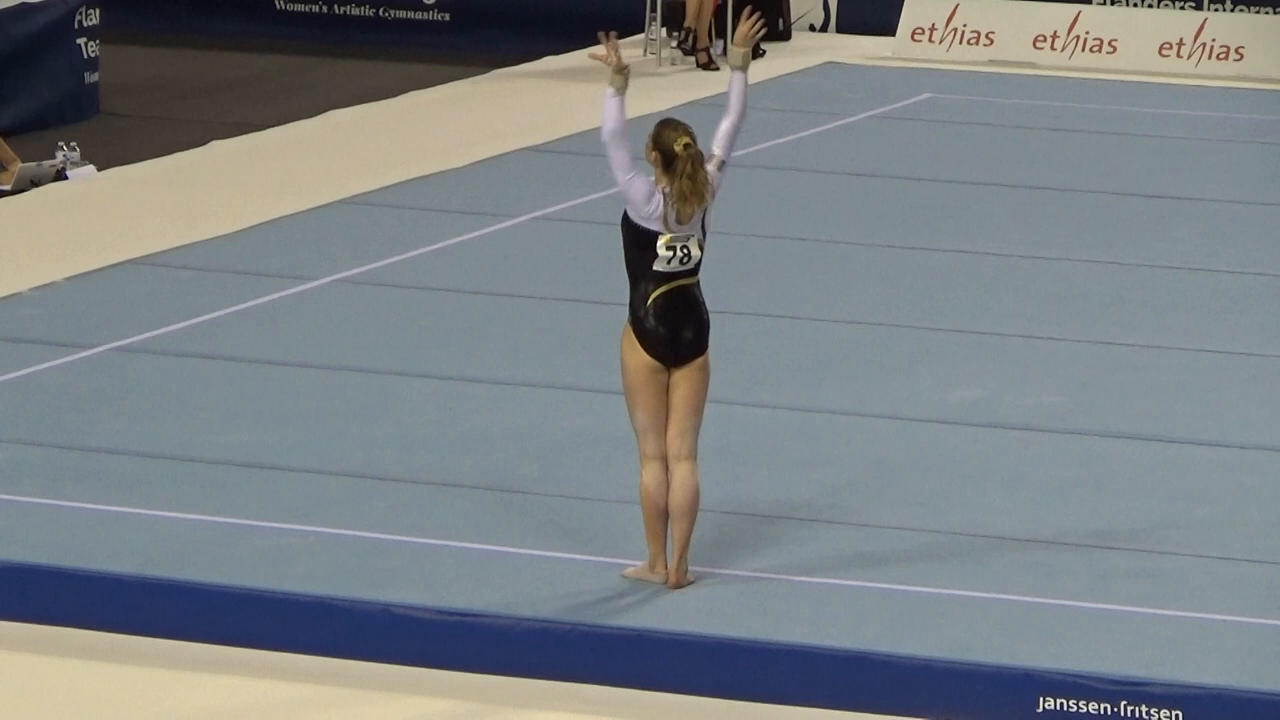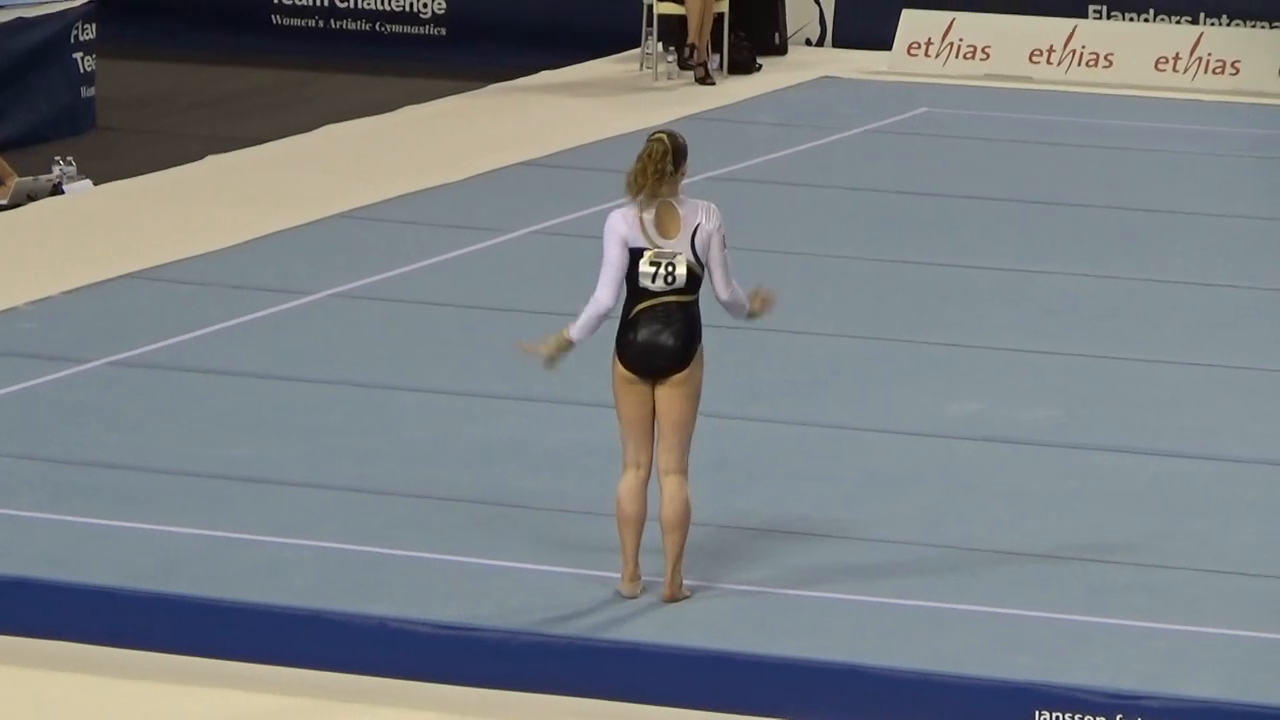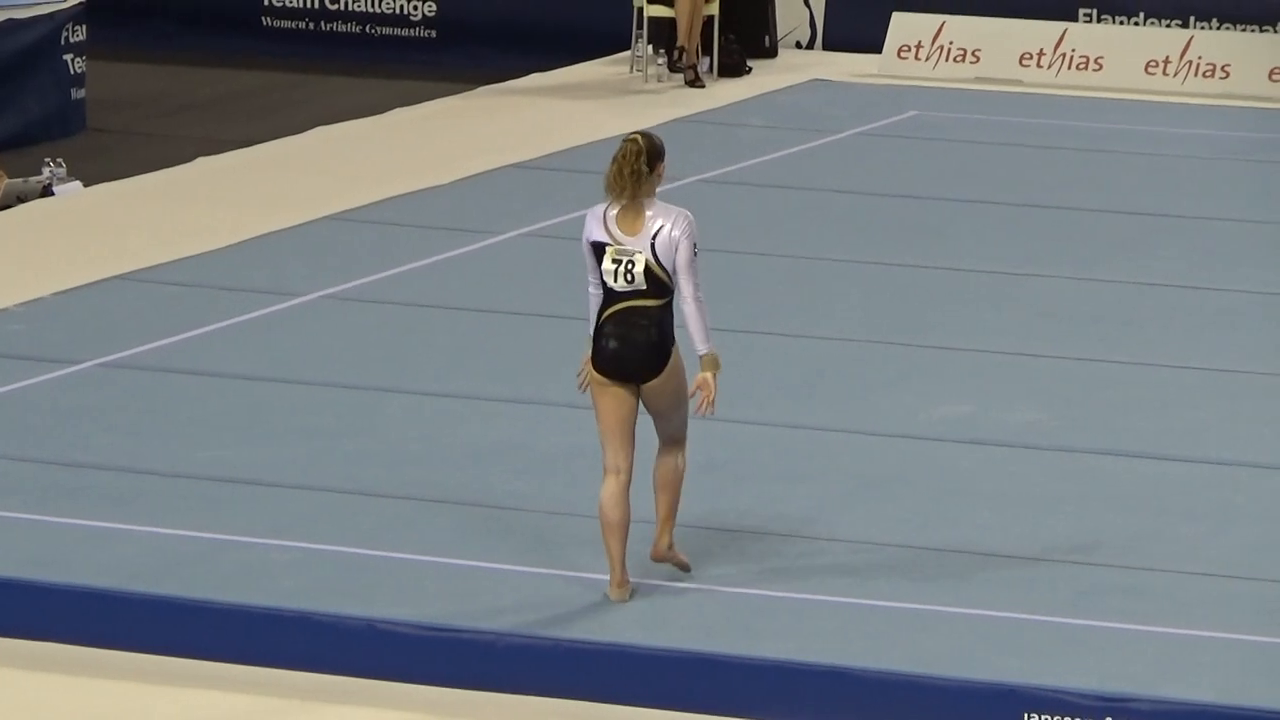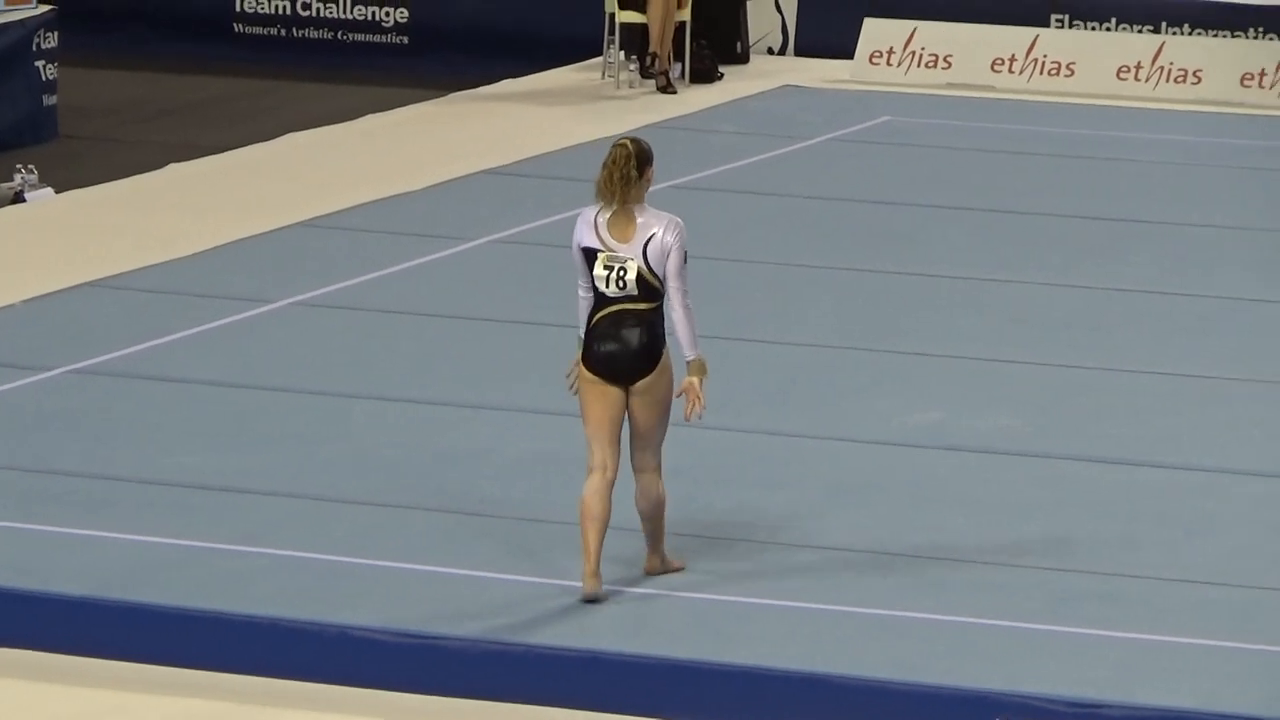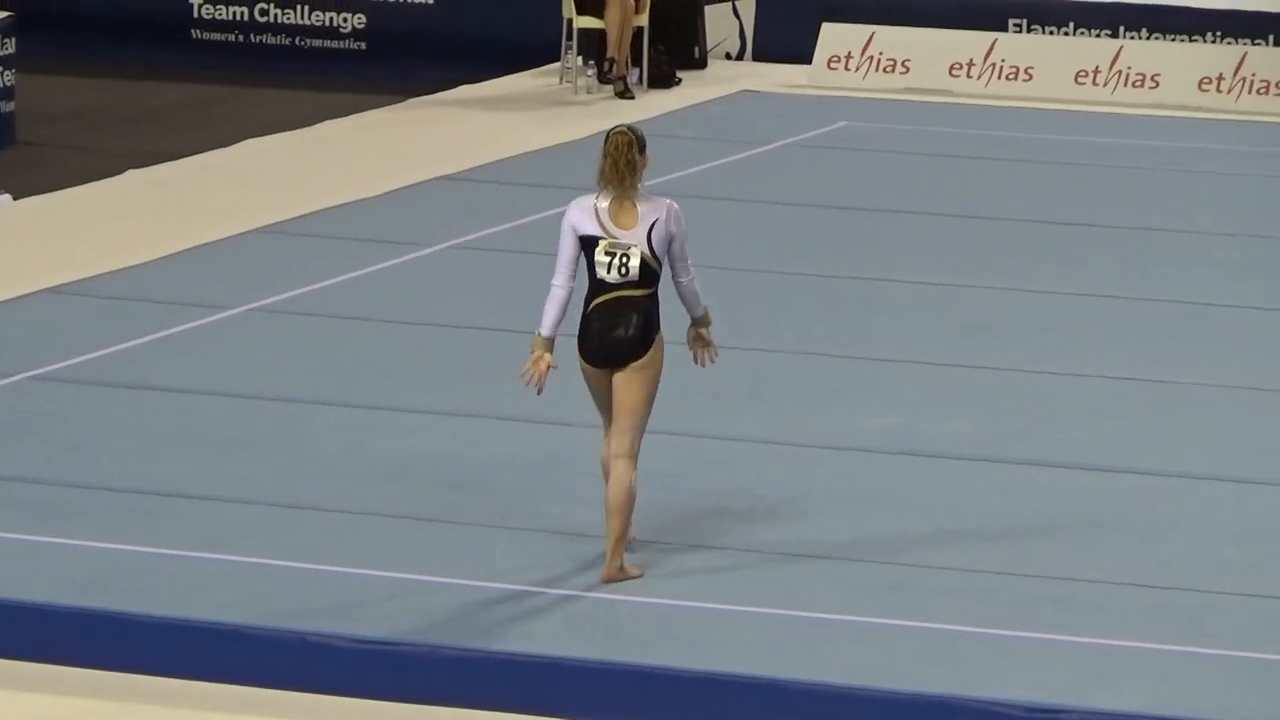
dt=0.4s
person 1, frame 1
left shoulder: (643, 199)
right shoulder: (705, 182)
left elbow: (611, 135)
right elbow: (733, 121)
right wrist: (737, 65)
left hip: (647, 339)
right hip: (692, 331)
left knee: (652, 458)
right knee: (683, 456)
left ankle: (655, 563)
right ankle: (677, 566)
person 1, frame 2
left shoulder: (622, 219)
right shoulder: (707, 216)
left elbow: (605, 298)
right elbow: (725, 292)
left wrist: (565, 339)
right wrist: (749, 308)
left hip: (634, 344)
right hip: (681, 349)
left knee: (634, 467)
right knee: (674, 470)
left ankle: (630, 573)
right ankle: (672, 579)
person 1, frame 3
left shoulder: (595, 218)
right shoulder: (677, 221)
left elbow: (595, 290)
right elbow: (689, 295)
right wrist: (707, 362)
left hip: (608, 347)
right hip: (654, 349)
left knee: (615, 470)
right knee: (673, 443)
left ankle: (618, 579)
right ankle: (663, 540)
person 1, frame 4
left shoulder: (586, 223)
right shoulder: (667, 228)
left elbow: (585, 293)
right elbow: (677, 302)
right wrist: (694, 367)
left hip: (600, 349)
right hip: (645, 351)
left knee: (599, 468)
right knee: (646, 465)
left ankle: (591, 565)
right ankle: (655, 556)
person 1, frame 5
left shoulder: (579, 211)
right shoulder: (666, 213)
left elbow: (562, 282)
right elbow: (682, 277)
left wrist: (544, 342)
right wrist: (699, 321)
left hip: (594, 333)
right hip: (640, 337)
left knee: (613, 436)
right knee: (624, 452)
left ankle: (616, 525)
right ankle: (614, 559)
